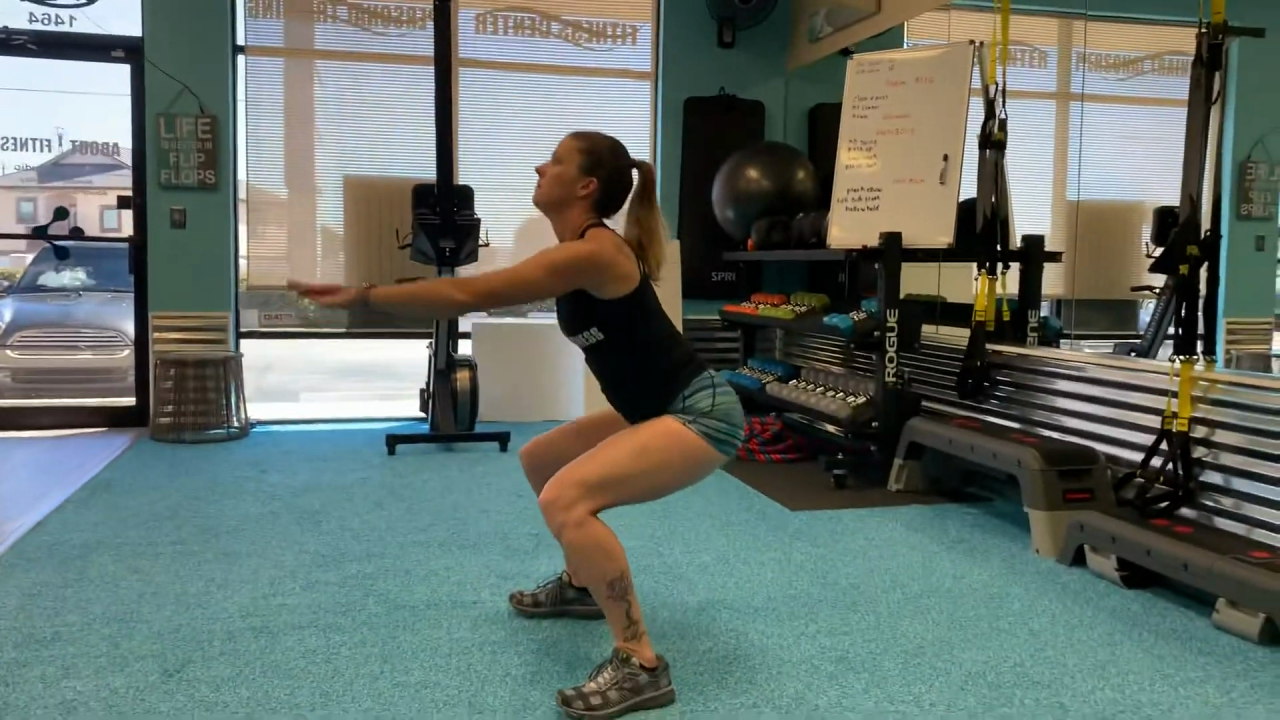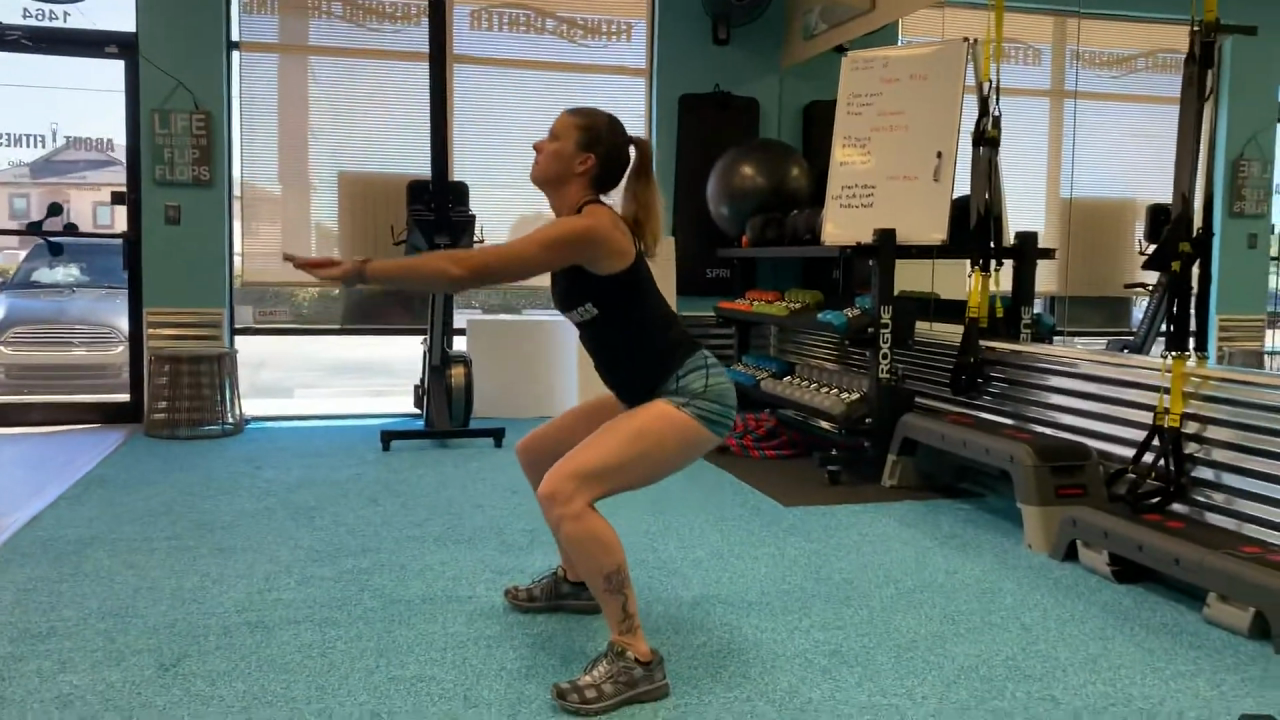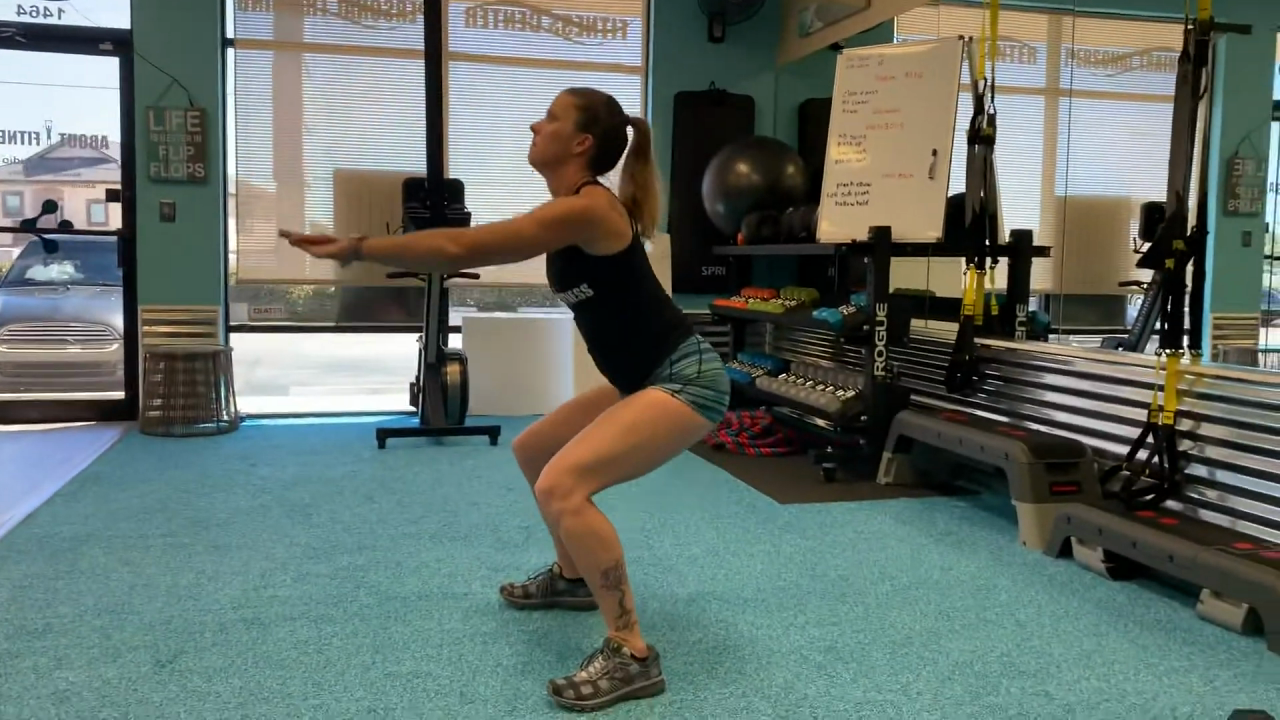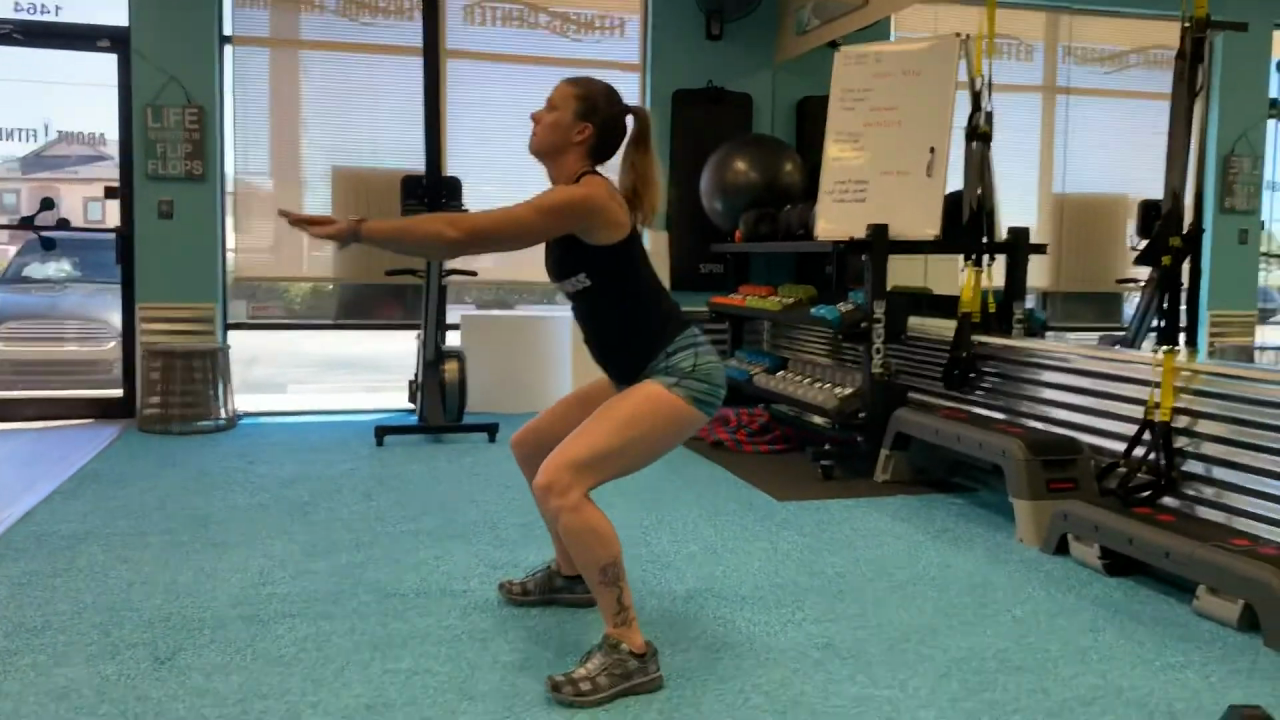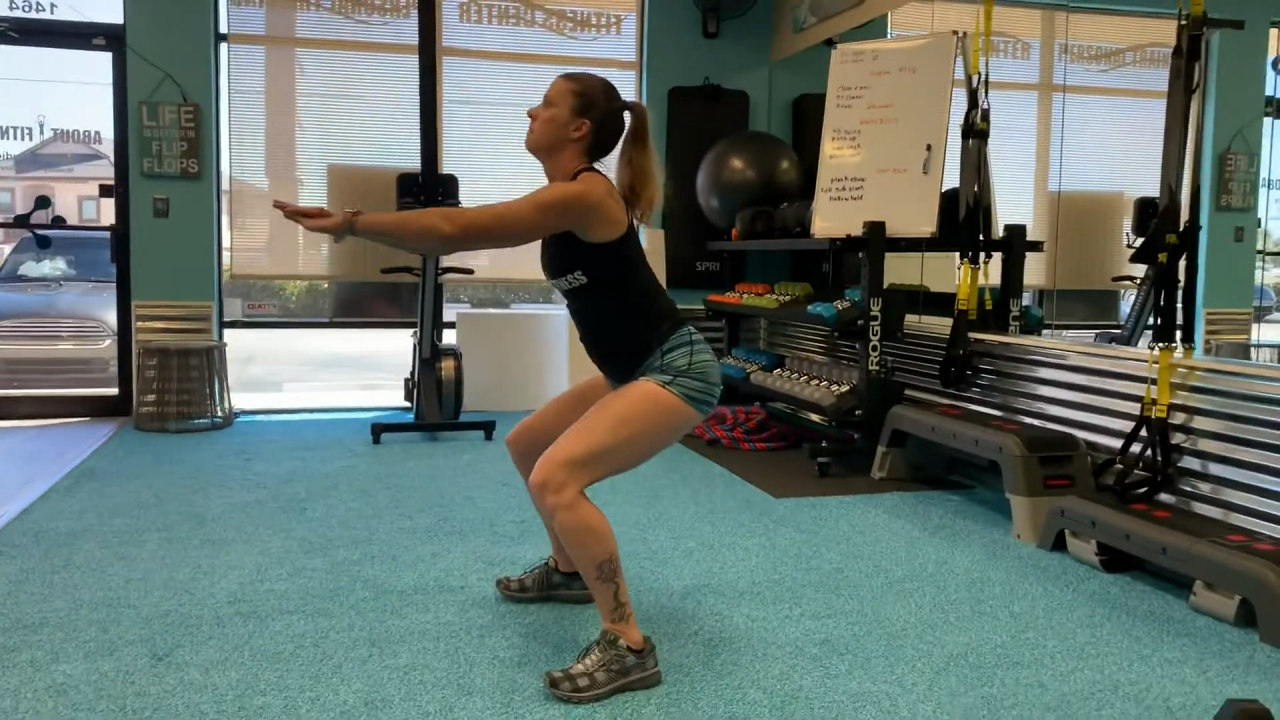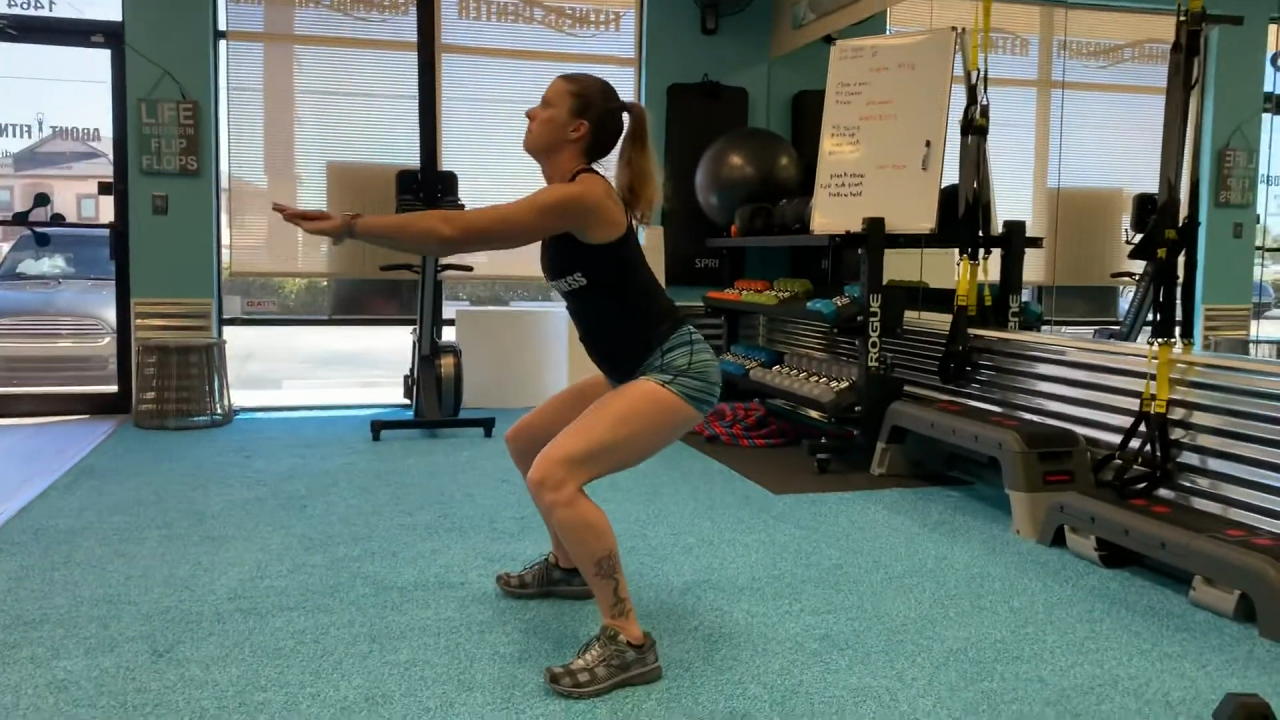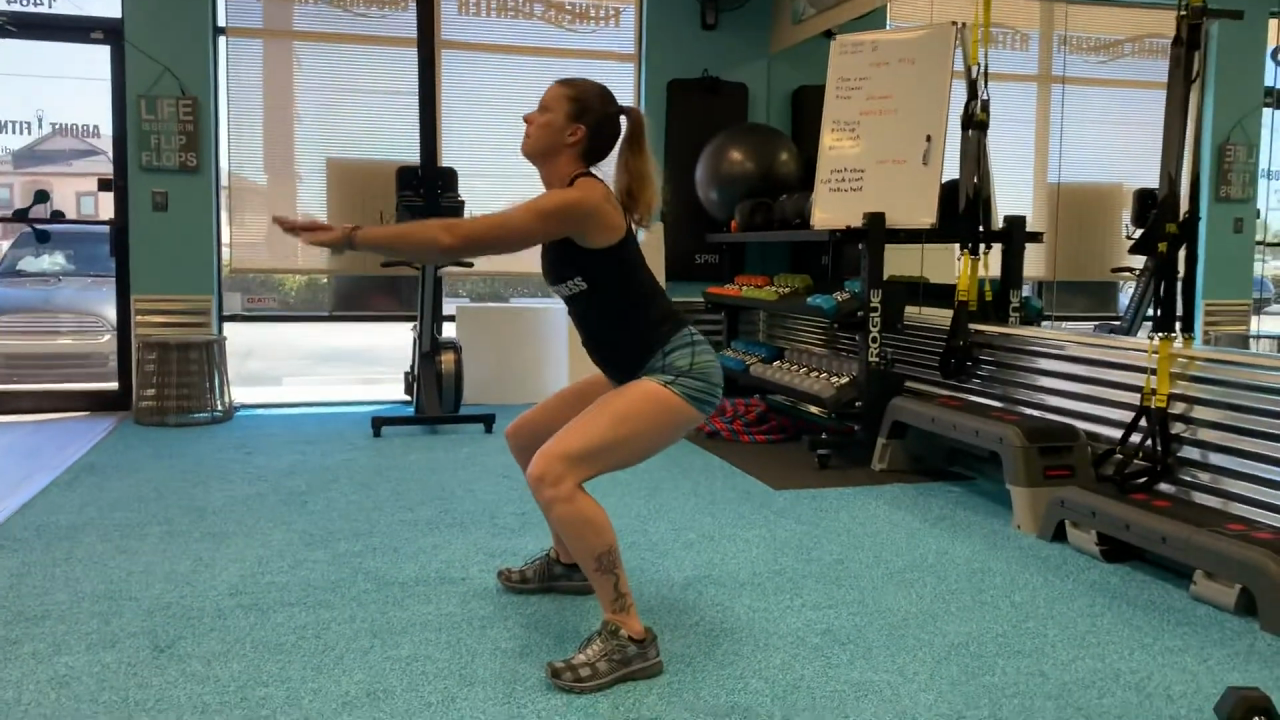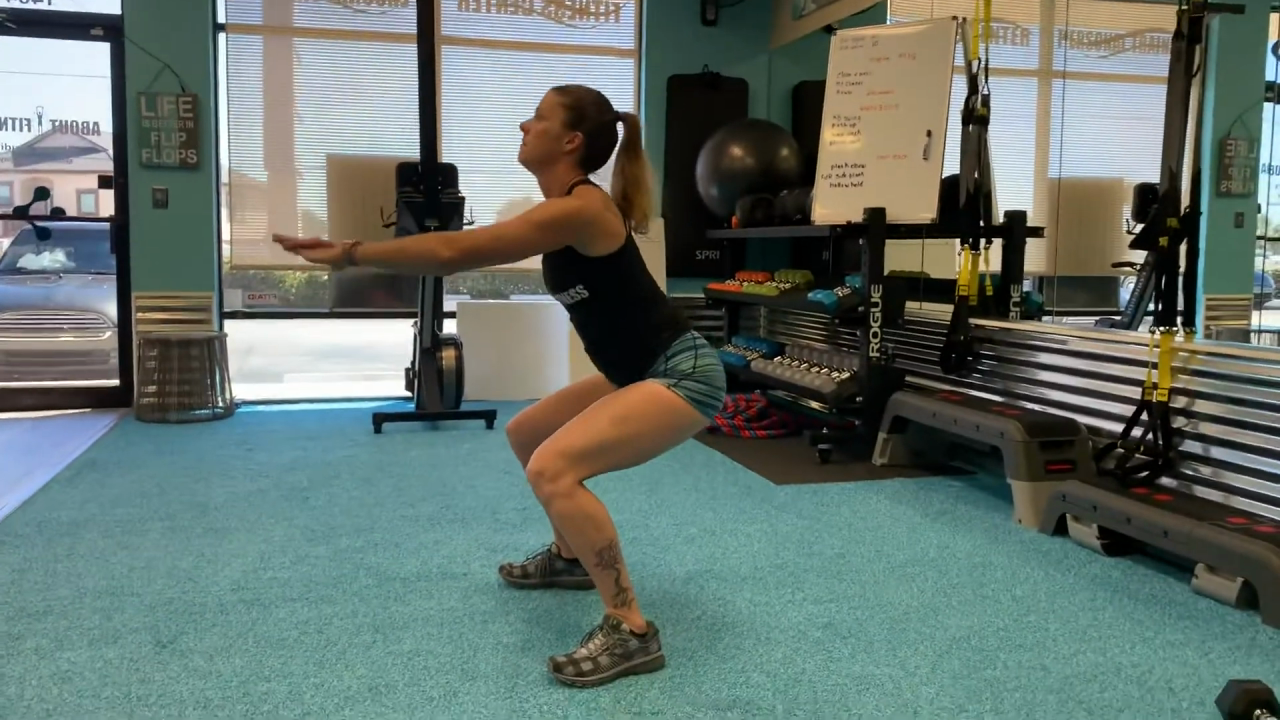
dt=0.1s
person 1, frame 1
left shoulder: (592, 252)
right shoulder: (579, 252)
left elbow: (469, 294)
right elbow: (479, 289)
left wrist: (362, 296)
right wrist: (370, 295)
left hip: (702, 415)
right hip: (660, 411)
left knee: (565, 499)
right knee: (540, 459)
left ankle: (640, 665)
right ankle: (581, 585)
person 1, frame 2
left shoulder: (589, 228)
right shoulder: (578, 227)
left elbow: (466, 269)
right elbow: (477, 268)
left wrist: (358, 270)
right wrist: (366, 268)
left hip: (694, 393)
right hip: (654, 391)
left knee: (563, 489)
right knee: (535, 454)
left ankle: (635, 660)
right ankle: (575, 579)
person 1, frame 3
left shoulder: (586, 209)
right shoulder: (573, 211)
left elbow: (462, 249)
right elbow: (473, 249)
left wrist: (354, 248)
right wrist: (361, 249)
left hip: (687, 380)
right hip: (649, 378)
left knee: (561, 484)
right knee: (532, 451)
left ankle: (631, 656)
right ankle: (572, 574)
person 1, frame 4
left shoulder: (586, 198)
right shoulder: (573, 199)
left elbow: (459, 234)
right elbow: (470, 239)
left wrist: (354, 231)
right wrist: (360, 231)
left hip: (681, 372)
right hip: (642, 371)
left knee: (560, 481)
right knee: (530, 447)
left ankle: (630, 652)
right ankle: (570, 573)
person 1, frame 5
left shoulder: (582, 195)
right shoulder: (569, 197)
left elbow: (455, 229)
right elbow: (468, 234)
left wrist: (348, 224)
right wrist: (356, 224)
left hip: (676, 369)
right hip: (637, 368)
left knee: (555, 479)
right knee: (525, 445)
left ankle: (627, 648)
right ankle: (568, 569)
person 1, frame 6
left shoulder: (581, 197)
right shoulder: (569, 197)
left elbow: (455, 231)
right elbow: (466, 235)
left wrist: (348, 227)
right wrist: (354, 228)
left hip: (678, 370)
right hip: (639, 369)
left knee: (552, 475)
right knee: (524, 441)
left ankle: (628, 643)
right ankle: (567, 564)
person 1, frame 7
left shoulder: (580, 201)
right shoulder: (568, 201)
left elbow: (455, 239)
right elbow: (467, 241)
left wrist: (348, 237)
right wrist: (356, 236)
left hip: (679, 370)
right hip: (639, 369)
left knee: (552, 471)
right knee: (525, 437)
left ankle: (629, 638)
right ankle: (568, 559)
person 1, frame 8
left shoulder: (578, 210)
right shoulder: (566, 207)
left elbow: (455, 251)
right elbow: (464, 251)
left wrist: (348, 253)
right wrist: (354, 253)
left hip: (685, 376)
right hip: (643, 373)
left knee: (552, 466)
right knee: (525, 434)
left ankle: (631, 632)
right ankle: (571, 556)
